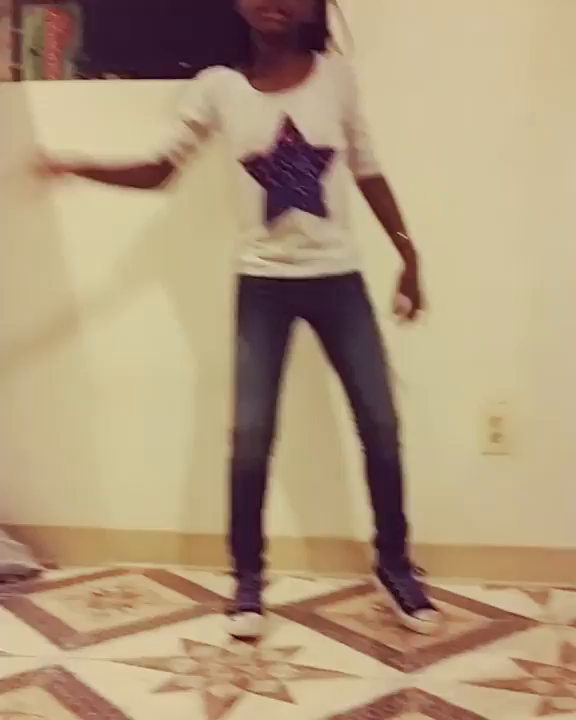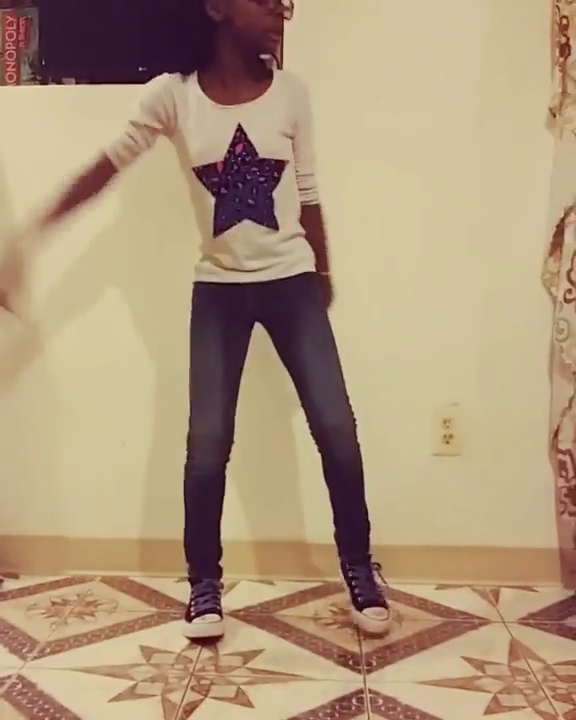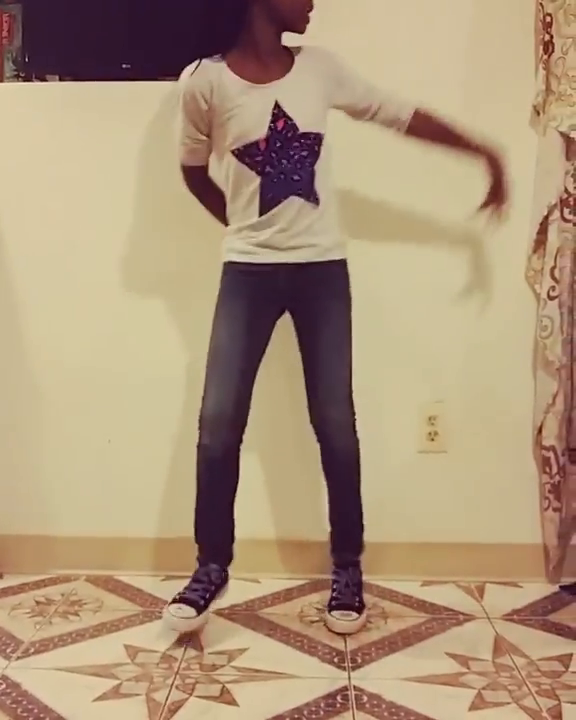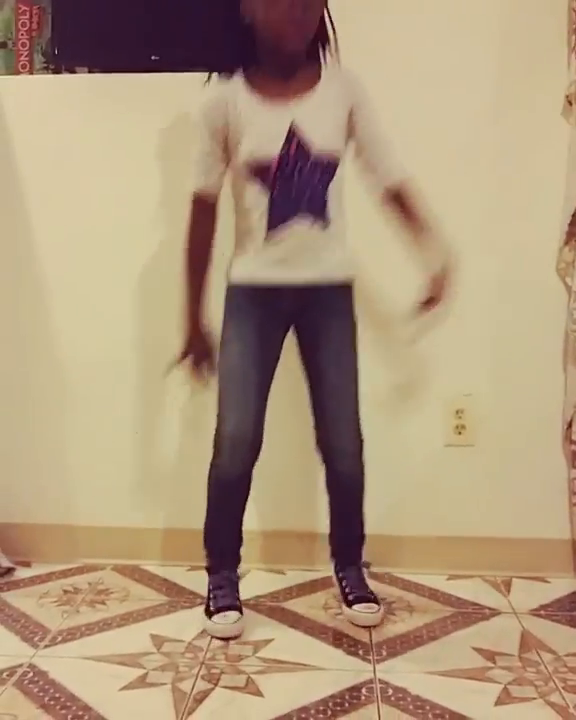
dt=0.4s
person 1, frame 1
left shoulder: (336, 77)
right shoulder: (218, 89)
left elbow: (367, 170)
right elbow: (159, 171)
left wrist: (408, 253)
right wrist: (71, 166)
left hip: (338, 279)
right hip: (263, 284)
left knee: (380, 426)
right knee: (252, 435)
left ankle: (395, 566)
right ankle: (248, 577)
person 1, frame 2
left shoulder: (291, 95)
right shoulder: (173, 94)
left elbow: (306, 195)
right elbow: (104, 168)
left wrist: (322, 276)
left hip: (286, 285)
right hip: (213, 287)
left knee: (337, 428)
right knee: (208, 441)
left ankle: (358, 565)
right ankle: (205, 581)
person 1, frame 3
left shoulder: (320, 69)
right shoulder: (205, 81)
left elbow: (405, 114)
right elbow: (193, 171)
left wrist: (485, 153)
left hip: (323, 270)
right hip: (247, 272)
left knee: (335, 424)
right knee: (219, 420)
left ankle: (346, 566)
right ankle: (211, 568)
person 1, frame 4
left shoulder: (345, 88)
right shoulder: (225, 100)
left elbow: (391, 183)
right elbow: (203, 207)
left wrist: (435, 255)
right wrist: (194, 316)
left hip: (334, 291)
right hip: (252, 290)
left knee: (341, 441)
right knee: (235, 439)
left ankle: (348, 566)
right ankle: (222, 575)
